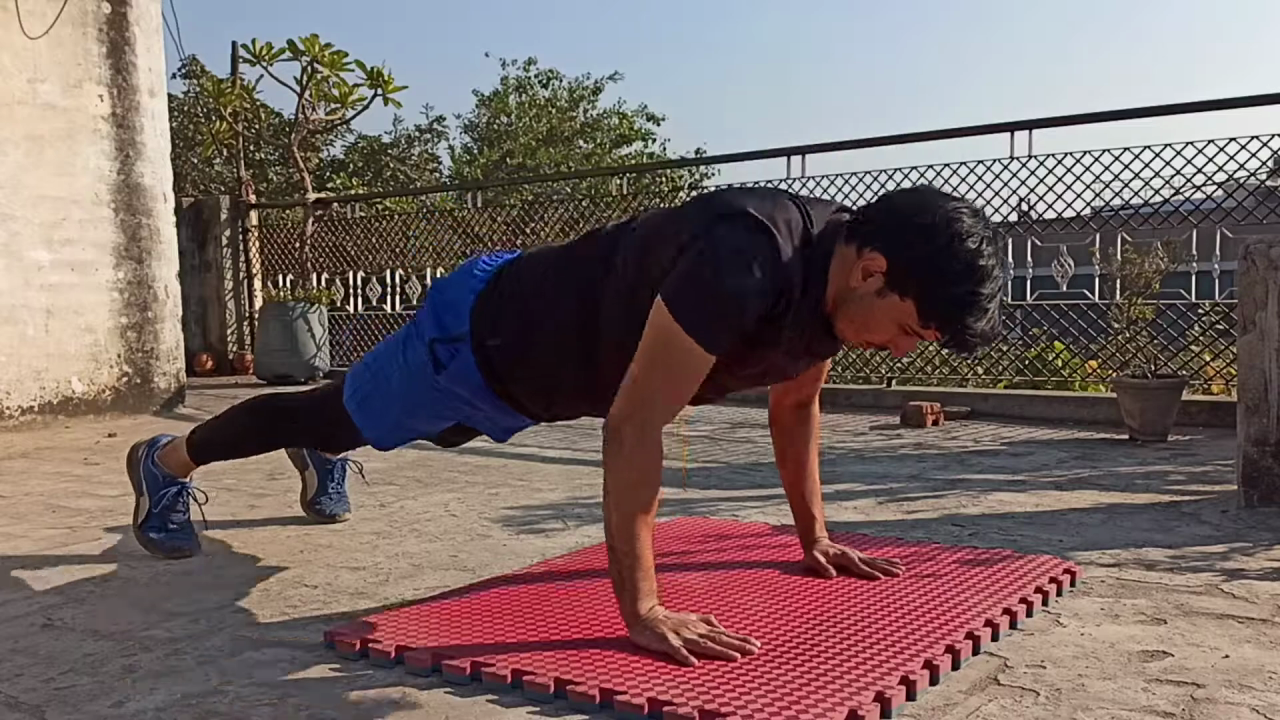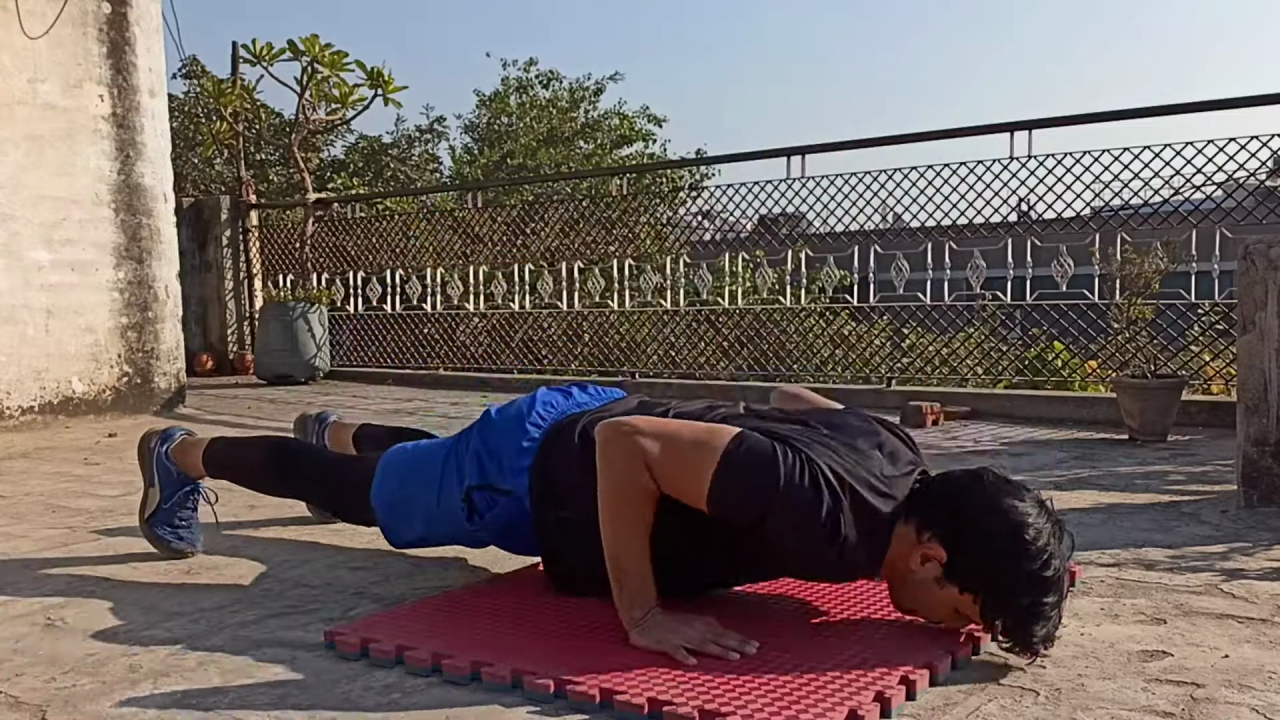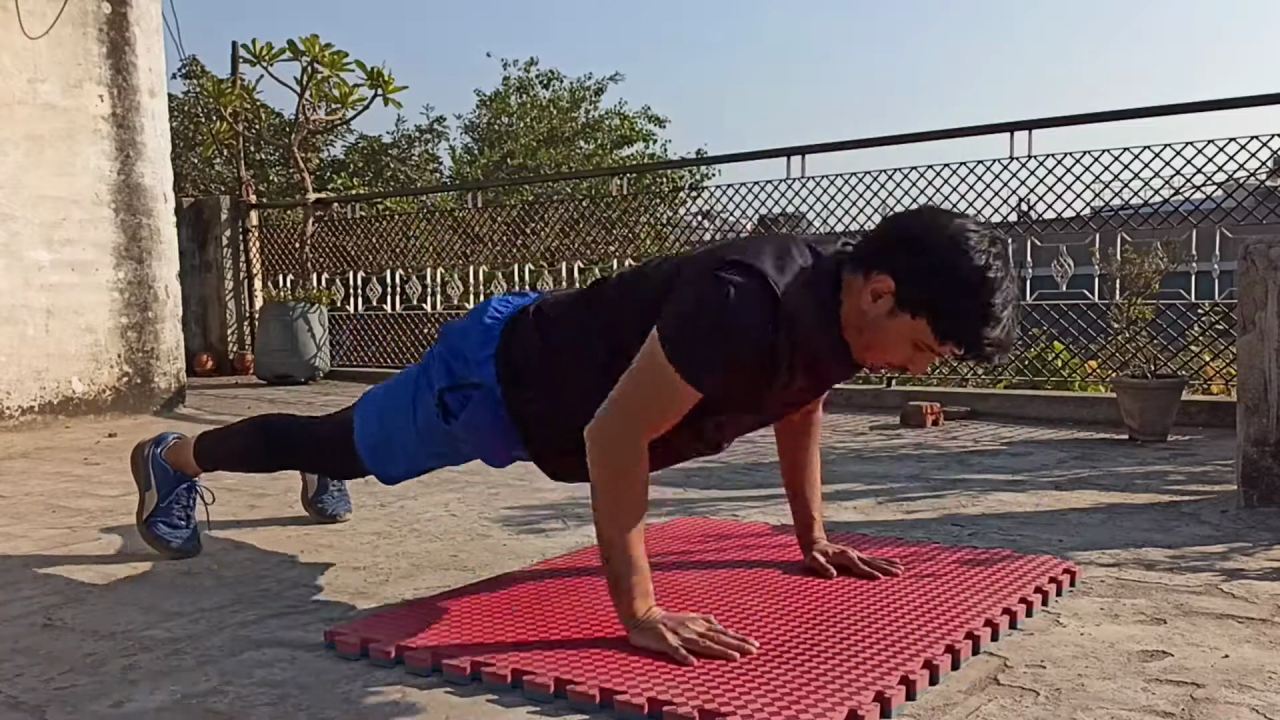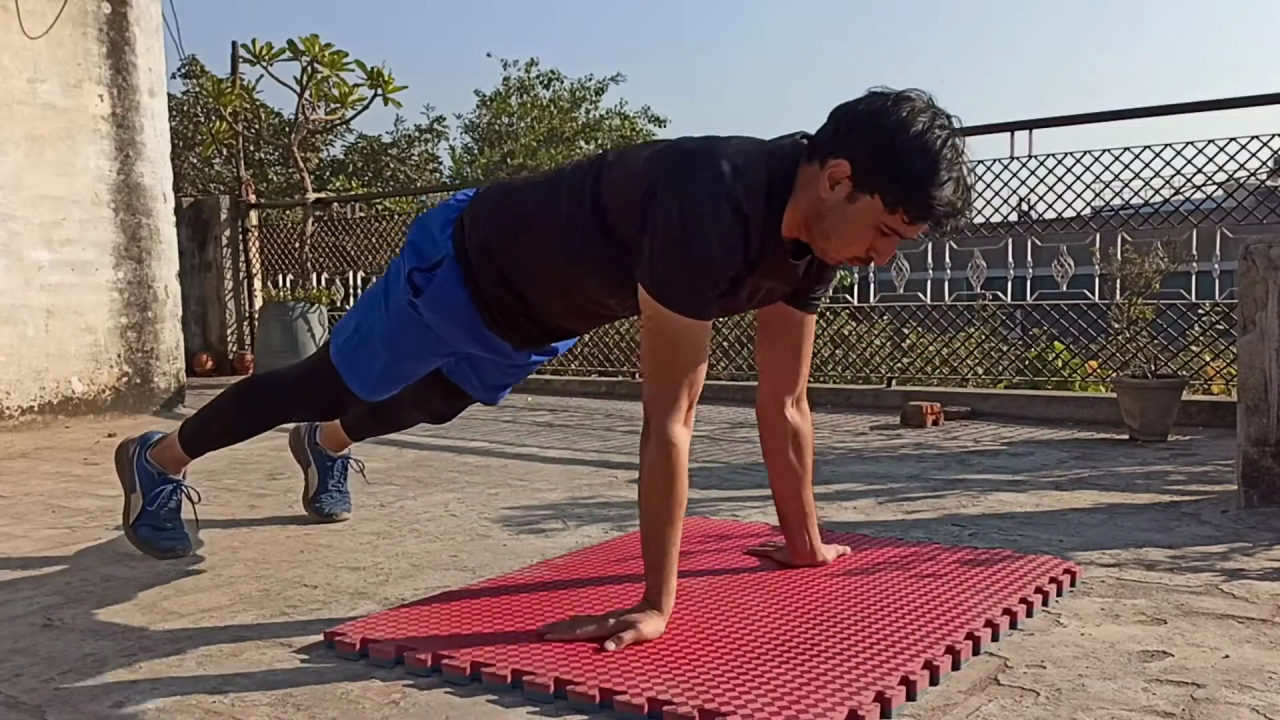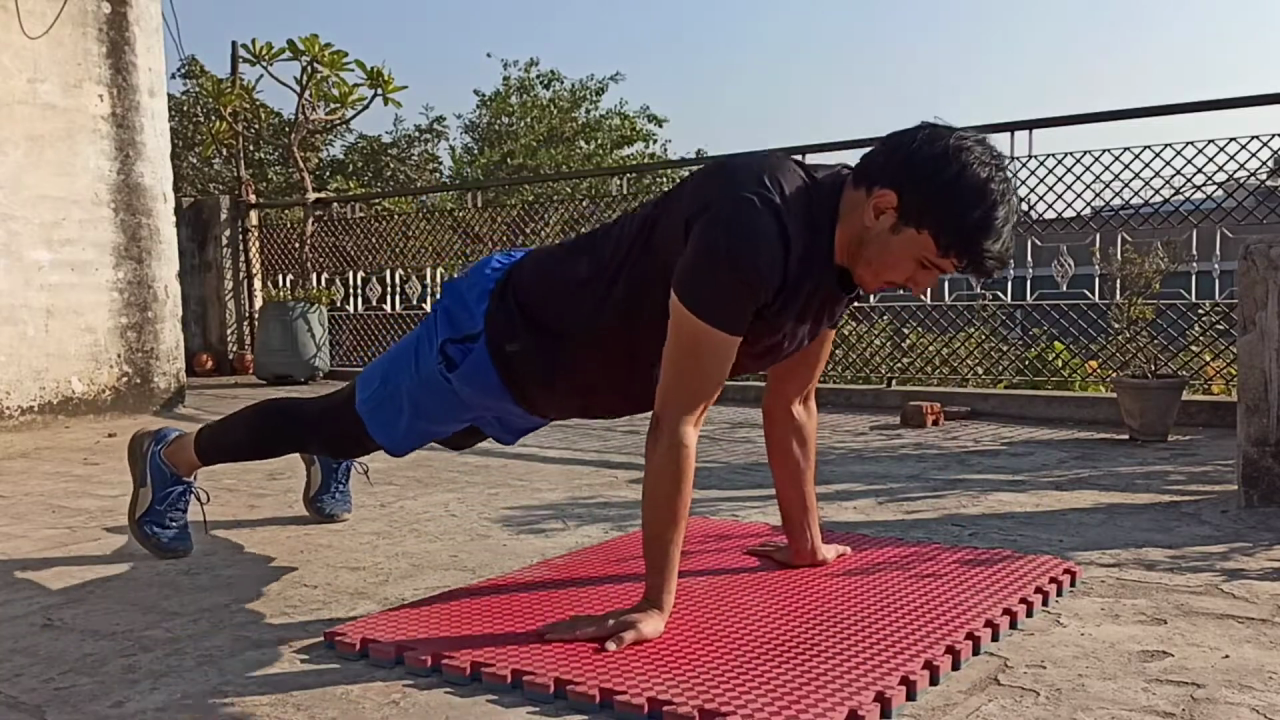
dt=0.4s
person 1, frame 1
left shoulder: (829, 277)
right shoulder: (749, 261)
left elbow: (793, 392)
right elbow: (635, 422)
left wrist: (813, 535)
right wrist: (640, 602)
left hip: (540, 328)
right hip: (484, 328)
left knee: (433, 430)
right knee: (338, 415)
left ankle: (317, 465)
right ankle: (168, 454)
person 1, frame 2
left shoulder: (898, 468)
right shoulder: (816, 505)
left elbow: (794, 398)
right elbow: (627, 445)
right wrist: (642, 615)
left hip: (585, 425)
right hip: (538, 476)
left knee: (420, 461)
right knee: (356, 492)
left ankle: (336, 431)
right ankle: (182, 453)
person 1, frame 3
left shoulder: (845, 309)
right shoulder: (751, 302)
left elbow: (797, 409)
right elbow: (611, 438)
left wrist: (811, 536)
right wrist: (636, 603)
left hip: (547, 377)
right hip: (495, 373)
right knee: (343, 447)
left ankle: (319, 472)
right ankle: (172, 461)
person 1, frame 4
left shoulder: (808, 232)
right shoulder: (713, 202)
left elbow: (784, 399)
right elbow: (669, 413)
left wrist: (803, 538)
right wrist: (657, 599)
left hip: (539, 311)
right hip: (463, 264)
left knee: (425, 404)
right knee: (323, 382)
left ankle: (328, 448)
right ankle: (158, 456)
person 1, frame 5
left shoulder: (839, 253)
right shoulder: (752, 226)
left elbow: (790, 400)
right elbow: (675, 423)
left wrist: (803, 535)
right wrist: (655, 601)
left hip: (556, 348)
right hip: (498, 329)
left knee: (420, 432)
right knee: (352, 422)
left ankle: (326, 466)
right ankle: (172, 454)
